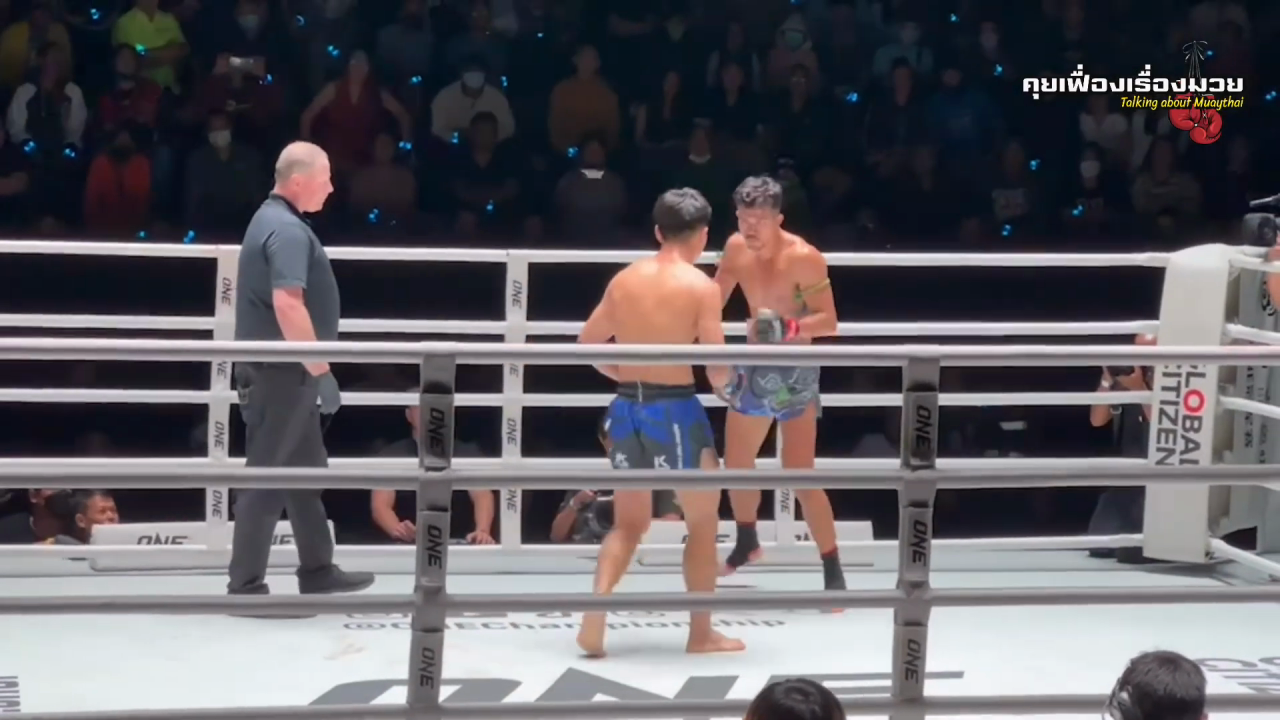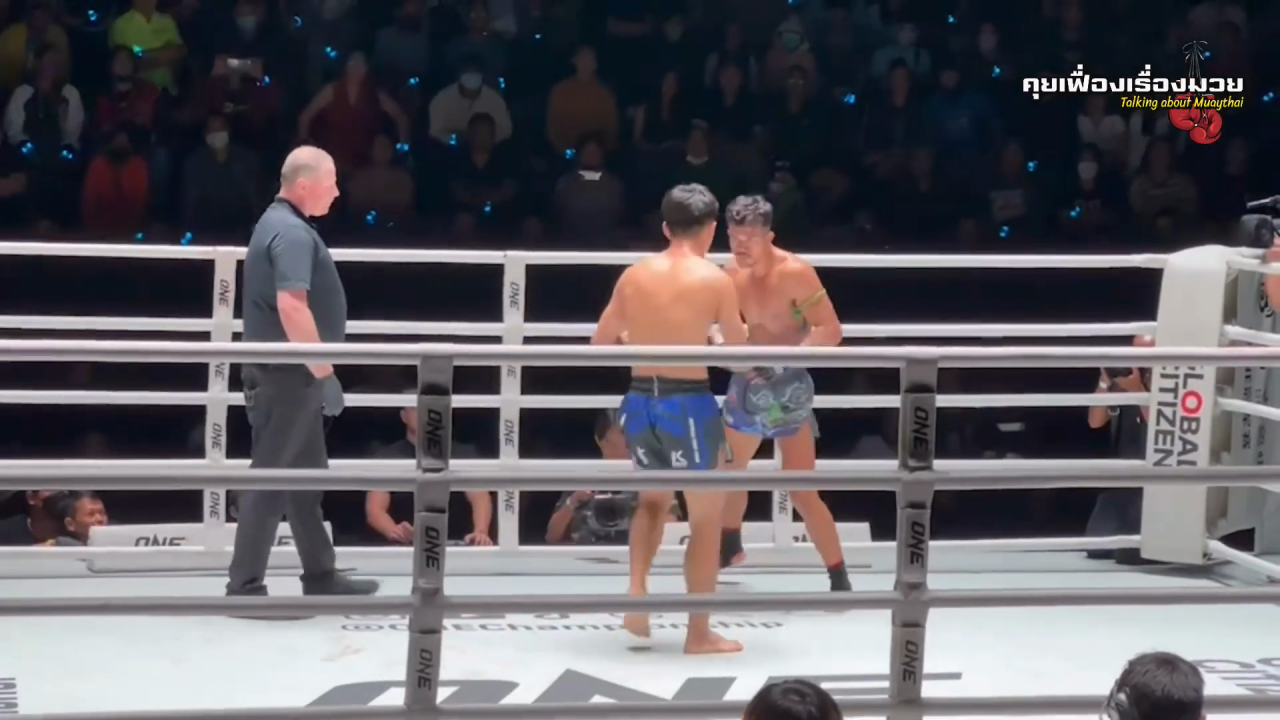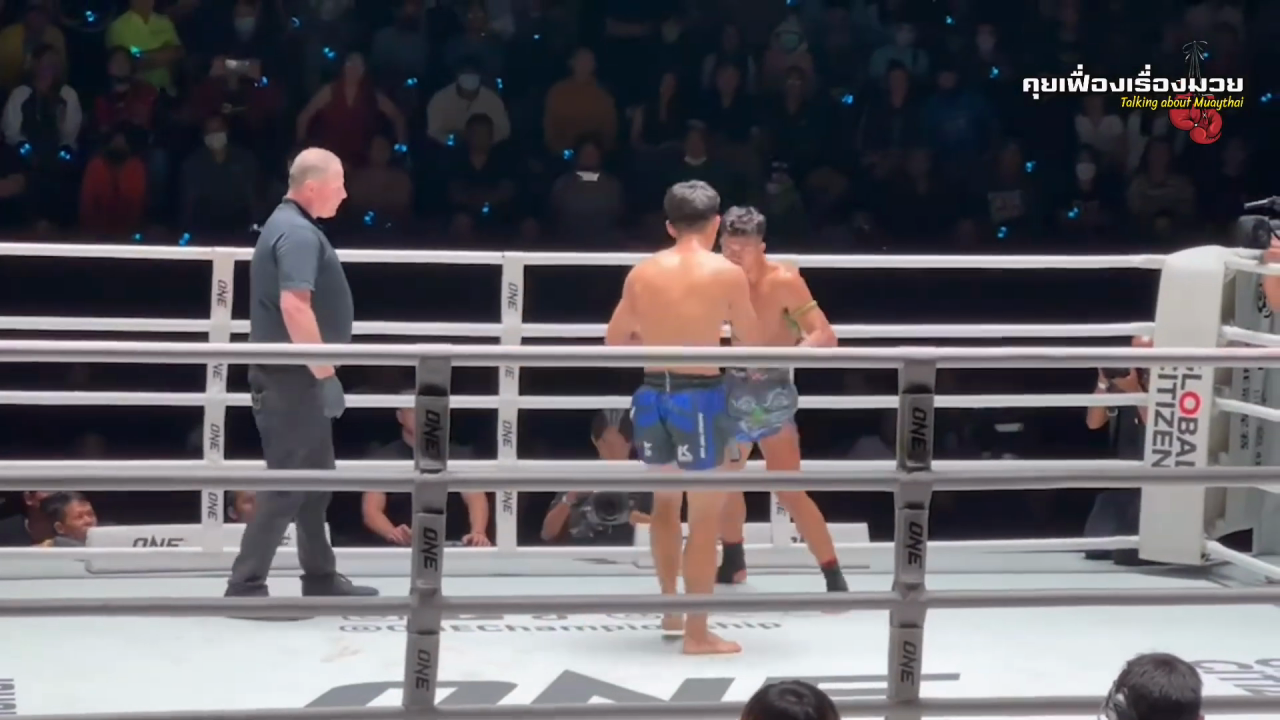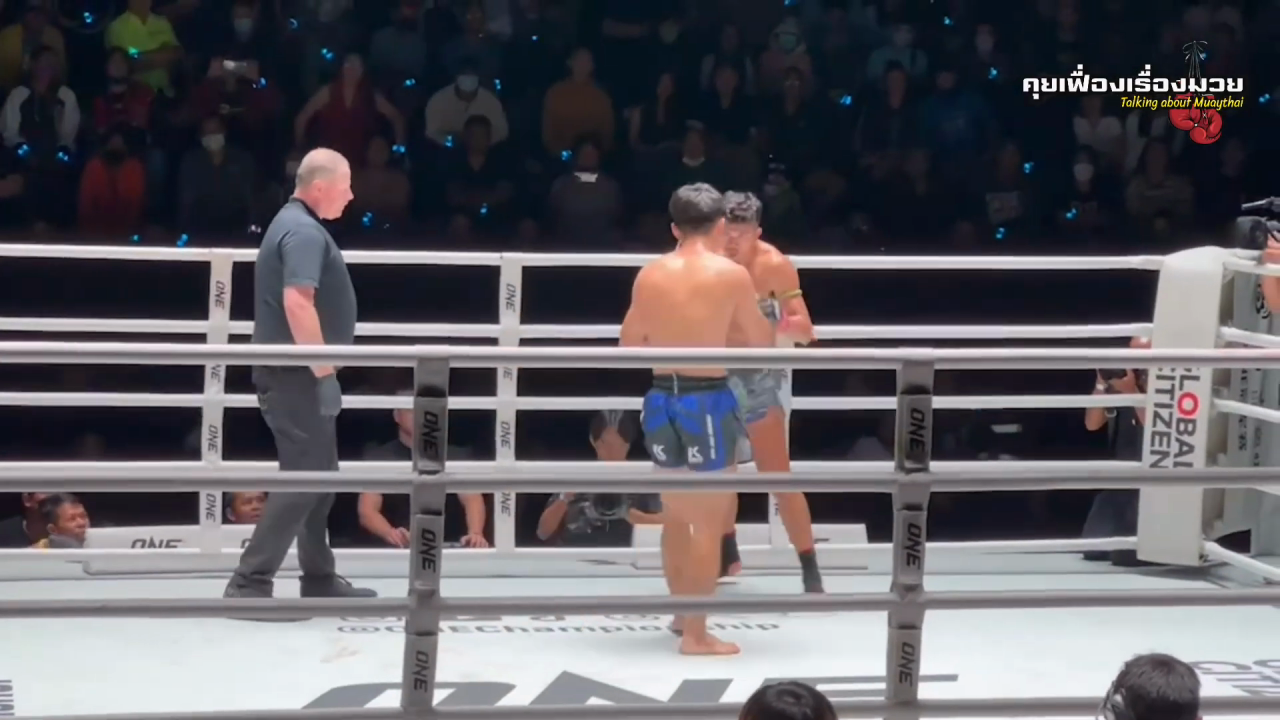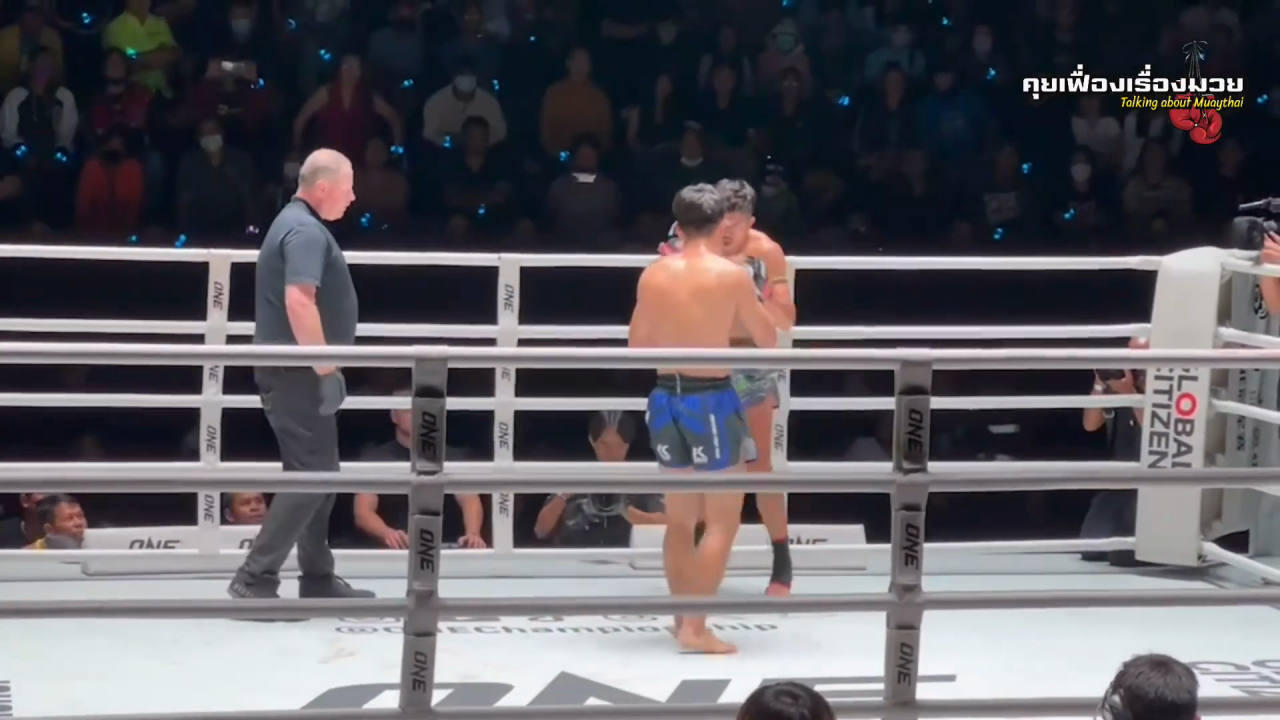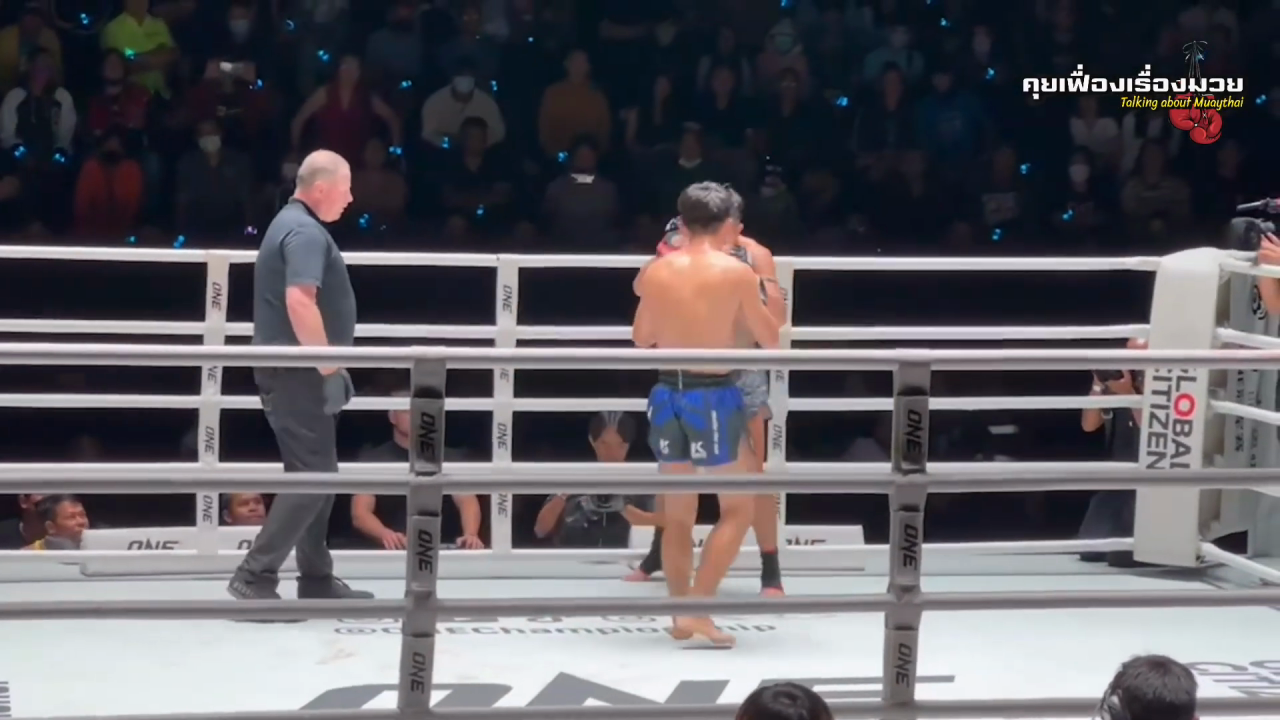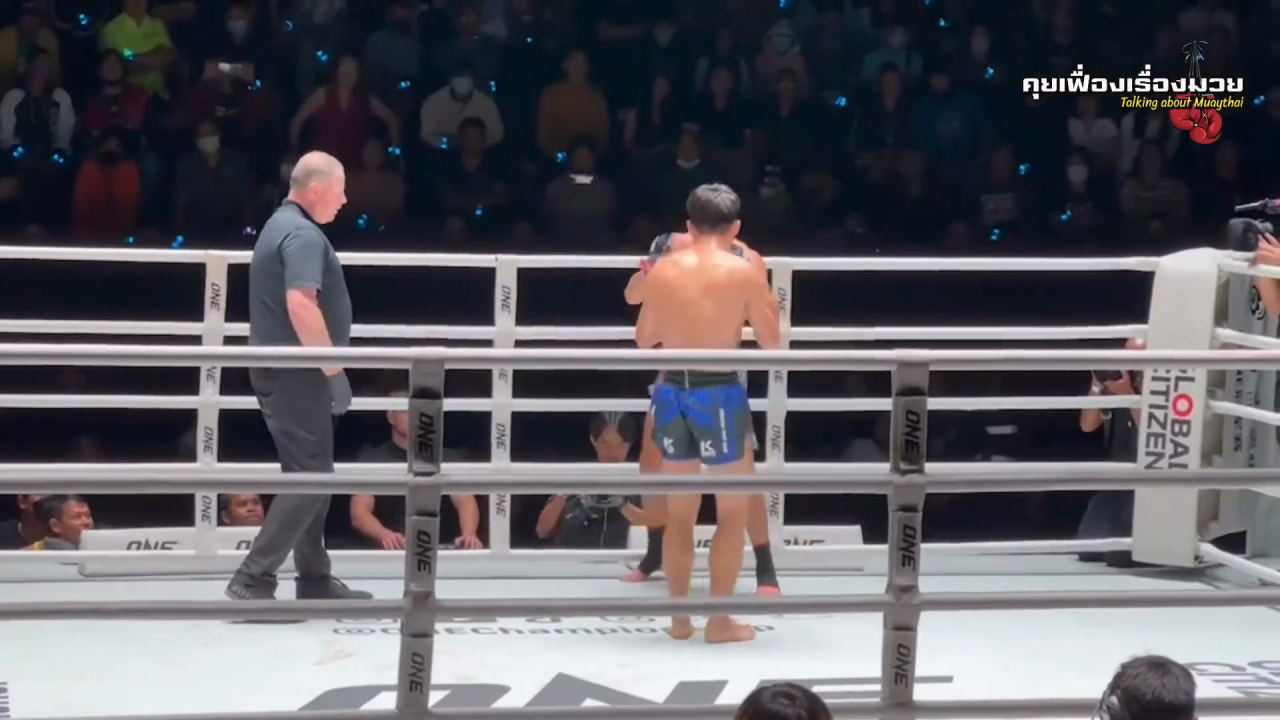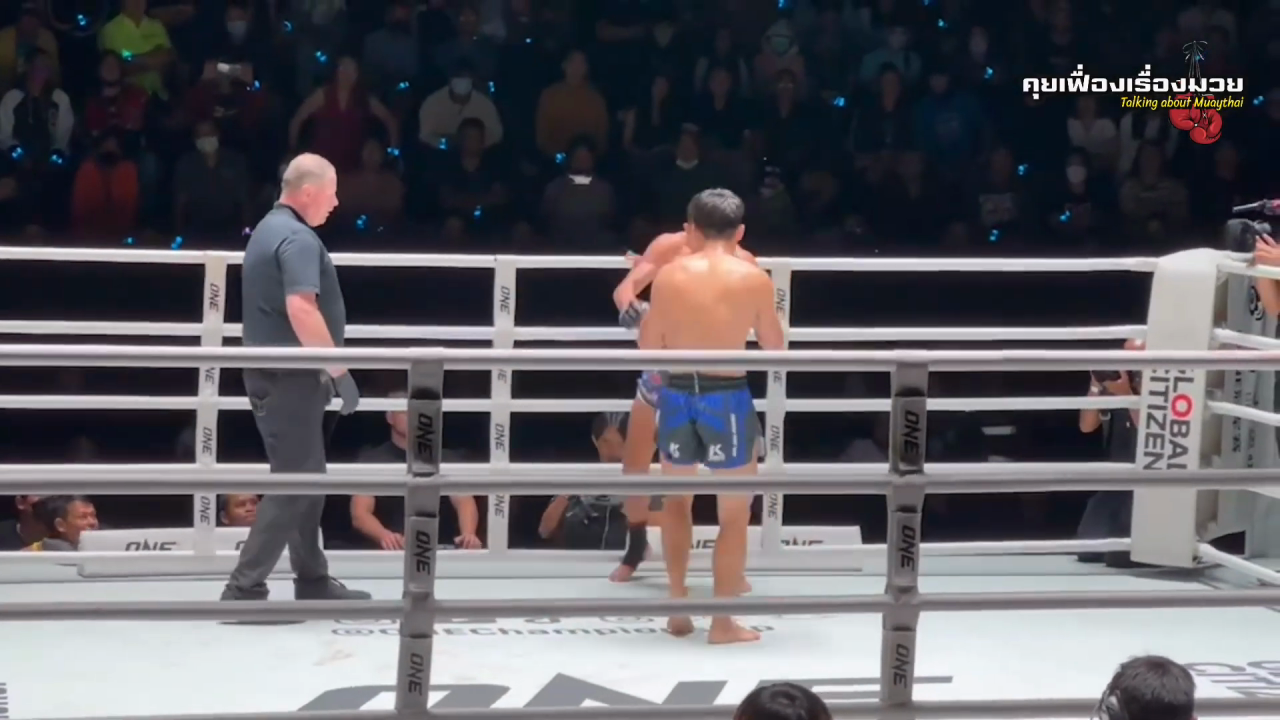
dt=0.1s
person 1, frame 1
left shoulder: (624, 279)
right shoulder: (700, 286)
left elbow: (589, 343)
right elbow: (716, 363)
right wrist: (726, 383)
left hip: (627, 408)
right hip: (674, 410)
left knee: (628, 523)
right knee: (704, 523)
left ankle: (594, 620)
right ankle: (701, 632)
person 1, frame 2
left shoulder: (633, 275)
right shoulder: (715, 280)
left elbow: (600, 341)
right elbow: (739, 350)
left hip: (640, 401)
right hip: (689, 405)
left knee: (653, 501)
right knee: (706, 521)
left ankle: (636, 601)
right ankle: (699, 633)
person 1, frame 3
left shoulder: (642, 272)
right shoulder: (726, 273)
left elbow: (615, 341)
right elbow: (752, 342)
left hip: (651, 396)
right hip: (699, 398)
left knee: (665, 500)
right knee: (705, 520)
left ankle: (668, 605)
right ankle: (698, 633)
person 1, frame 4
left shoulder: (648, 275)
right shoulder: (731, 274)
left elbow: (628, 342)
right elbow: (763, 343)
right wrist: (747, 311)
left hip: (660, 399)
right hip: (707, 401)
left knee: (676, 518)
right knee: (708, 523)
left ankle: (682, 617)
right ankle: (696, 633)
person 1, frame 5
left shoulder: (652, 276)
right shoulder: (732, 275)
left elbow: (638, 342)
right elbow: (768, 340)
right wrist: (755, 301)
left hip: (665, 398)
right hip: (711, 400)
left knee: (679, 519)
right knee: (723, 520)
left ankle: (684, 616)
right ankle: (695, 627)
person 1, frame 6
left shoulder: (656, 271)
right shoulder: (735, 272)
left elbow: (642, 338)
right elbow: (770, 340)
right wrist: (762, 302)
left hip: (666, 394)
right hip: (713, 396)
left knee: (677, 514)
right knee: (737, 509)
left ankle: (681, 615)
right ankle: (697, 610)
person 1, frame 7
left shoulder: (661, 270)
right shoulder: (743, 272)
left elbow: (645, 339)
right elbow: (771, 341)
right wrist: (765, 301)
left hip: (671, 392)
right hip: (718, 394)
left knee: (679, 512)
right knee: (733, 511)
left ankle: (680, 616)
right ankle: (719, 619)
person 1, frame 8
left shoulder: (668, 276)
right shoulder: (754, 278)
left elbow: (648, 345)
right elbow: (775, 347)
left hip: (677, 396)
right hip: (727, 399)
left knee: (676, 500)
right knee: (734, 516)
left ankle: (678, 605)
right ankle: (722, 622)
person 2, frame 1
left shoulder: (272, 218)
right shoulder: (287, 229)
right elbow: (287, 305)
left wrist: (311, 370)
right wrist: (321, 372)
left hip: (280, 369)
right hip: (276, 371)
left knee: (307, 469)
right knee: (267, 475)
left ankle: (318, 570)
right ankle: (245, 584)
person 2, frame 2
left shoulder: (280, 223)
right shoulder: (292, 232)
right elbow: (291, 306)
left wrist: (315, 371)
right wrist: (324, 373)
left hip: (288, 372)
right hip: (283, 375)
left knee: (306, 474)
left ankle: (320, 575)
right ankle: (244, 586)
person 2, frame 3
left shoulder: (287, 224)
right shoulder: (298, 233)
right elbow: (295, 307)
left wrist: (318, 372)
right wrist: (326, 375)
left hip: (293, 373)
right hip: (291, 375)
left ankle: (320, 577)
right ankle: (245, 584)
person 2, frame 4
left shoulder: (294, 223)
right shoulder: (304, 231)
right elbow: (297, 304)
left wrist: (321, 370)
right wrist: (325, 372)
left hip: (296, 371)
right hip: (295, 373)
left knee: (318, 474)
right knee: (306, 475)
left ankle: (319, 578)
right ankle: (250, 579)
person 2, frame 5
left shoulder: (295, 223)
right shoulder: (306, 230)
right elbow: (298, 302)
left wrist: (324, 368)
right wrist: (327, 370)
left hip: (297, 371)
right hip: (298, 373)
left knee: (317, 474)
right knee: (312, 475)
left ankle: (318, 579)
right ankle: (255, 576)
person 2, frame 6
left shoulder: (289, 224)
right shoulder: (305, 232)
right elbow: (300, 302)
left wrist: (326, 366)
right wrist: (330, 369)
left hip: (292, 370)
right hip: (296, 372)
left knee: (315, 474)
right knee: (312, 476)
left ankle: (316, 579)
right ankle: (254, 575)
person 2, frame 7
left shoulder: (282, 225)
right shoulder: (302, 234)
right elbow: (301, 305)
left wrist: (326, 368)
right wrist: (334, 370)
left hip: (287, 371)
right hip: (295, 374)
left knee: (311, 476)
right knee: (309, 478)
left ankle: (314, 580)
right ankle: (253, 577)
person 2, frame 8
left shoulder: (269, 229)
right shoulder: (297, 238)
right elbow: (302, 311)
right wrist: (339, 373)
left hip: (272, 373)
right hip: (289, 378)
left knee: (304, 480)
left ankle: (314, 581)
right ankle: (243, 587)
person 3, frame 1
left shoulder: (804, 258)
right shoulder: (735, 247)
left elbow: (829, 323)
right elbow: (720, 288)
left wrist: (786, 329)
left hip: (793, 371)
right hip: (753, 366)
left knee: (800, 476)
right knee: (736, 463)
left ankle: (834, 576)
right ankle: (746, 544)
person 3, frame 2
left shoulder: (796, 273)
right shoulder: (733, 269)
left elbow: (831, 331)
left hip: (786, 385)
right hip: (747, 382)
left knee: (801, 492)
right knee: (727, 472)
left ankle: (841, 583)
right ankle: (730, 547)
person 3, frame 3
left shoulder: (785, 282)
left elbow: (825, 336)
left hip: (770, 392)
right hip: (734, 387)
left knee: (789, 492)
left ankle: (836, 582)
right ankle: (732, 565)
person 3, frame 4
left shoulder: (776, 266)
left elbow: (806, 333)
left wrist: (779, 319)
left hip: (759, 372)
left knee: (777, 475)
left ankle: (811, 572)
right ankle: (727, 554)
person 3, frame 5
left shoulder: (766, 251)
left elbow: (786, 319)
left wrist: (762, 284)
left hip: (753, 362)
left knee: (758, 466)
left ankle: (782, 561)
person 3, frame 6
left shoulder: (756, 256)
right shoulder: (686, 247)
left elbow: (776, 318)
left wrist: (752, 279)
right wrist: (663, 252)
left hip: (743, 373)
left knee: (753, 475)
left ankle: (771, 571)
right ankle: (657, 554)
person 3, frame 7
left shoulder: (749, 261)
right shoulder: (677, 247)
right elbow: (633, 297)
right wrist: (649, 265)
left knee: (740, 473)
right knee: (651, 465)
left ankle: (765, 567)
right ankle: (656, 552)
person 3, frame 8
left shoulder: (741, 262)
right shoulder: (668, 246)
right elbow: (624, 288)
right wrist: (627, 305)
right knee: (634, 460)
right ankle: (635, 550)
person 4, frame 1
right shoulder: (1123, 383)
right elbow: (1097, 420)
left wrist: (1140, 388)
right wrist: (1106, 380)
left knee: (1131, 553)
right knee: (1098, 547)
person 4, frame 2
right shoulder: (1121, 384)
right elbow: (1095, 421)
left wrist: (1137, 390)
right wrist: (1104, 382)
left knee: (1129, 553)
right knee: (1096, 548)
person 4, frame 3
right shoulder: (1119, 385)
right elbow: (1093, 422)
left wrist: (1135, 391)
right wrist: (1103, 383)
left knee: (1127, 555)
right knee: (1095, 549)
person 4, frame 4
right shoulder: (1117, 384)
right elbow: (1092, 424)
left wrist: (1133, 392)
right wrist: (1101, 384)
left knee: (1125, 555)
right knee: (1093, 549)
person 4, frame 5
right shoulder: (1116, 385)
right elbow: (1090, 424)
left wrist: (1131, 393)
right wrist: (1099, 385)
left knee: (1123, 556)
right knee: (1091, 550)
person 4, frame 6
right shoulder: (1114, 384)
right elbow: (1088, 425)
left wrist: (1129, 394)
right wrist: (1098, 386)
left knee: (1121, 556)
right knee: (1089, 551)
person 4, frame 7
right shoulder: (1113, 385)
right elbow: (1087, 425)
left wrist: (1128, 395)
right wrist: (1096, 386)
left knee: (1119, 556)
right knee: (1088, 551)
person 4, frame 8
right shoulder: (1112, 386)
right elbow: (1086, 426)
left wrist: (1127, 395)
right wrist: (1095, 387)
left knee: (1118, 557)
right knee: (1087, 552)
